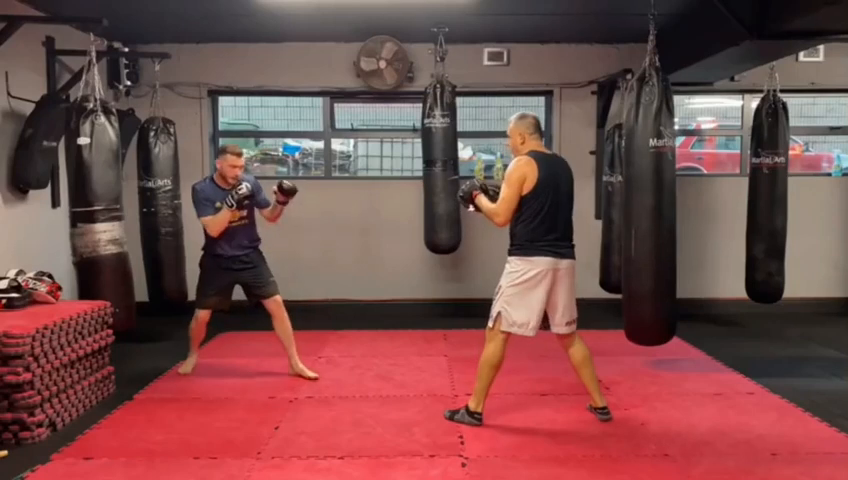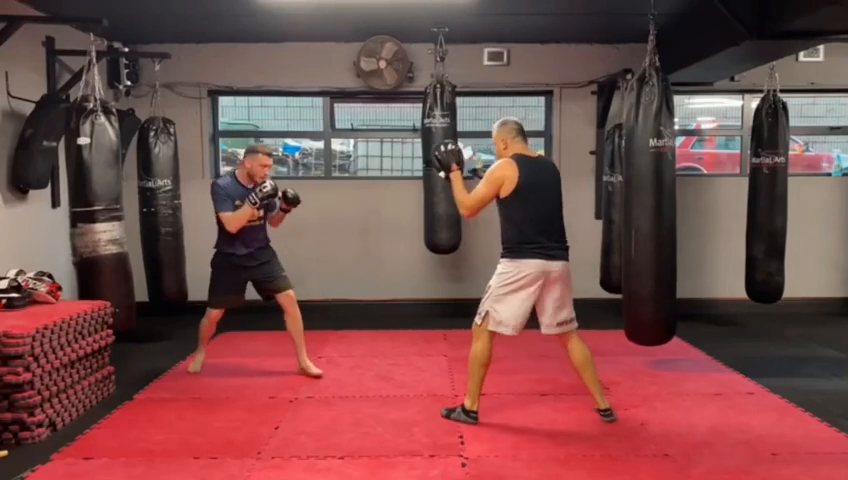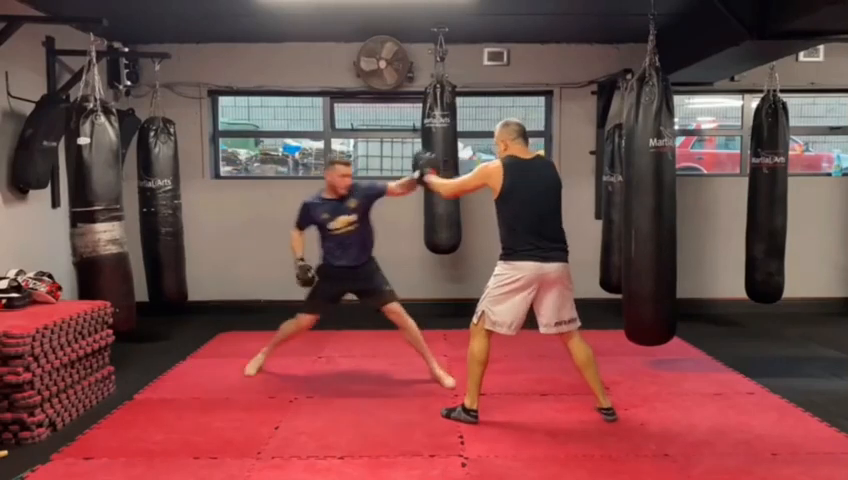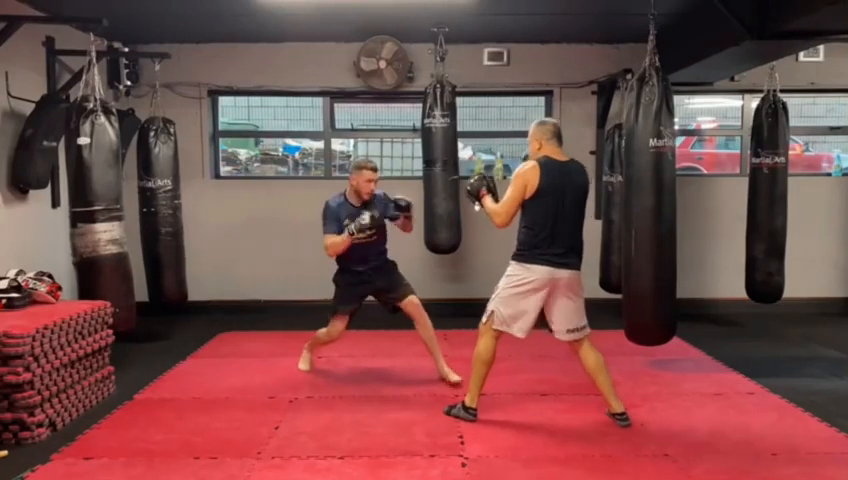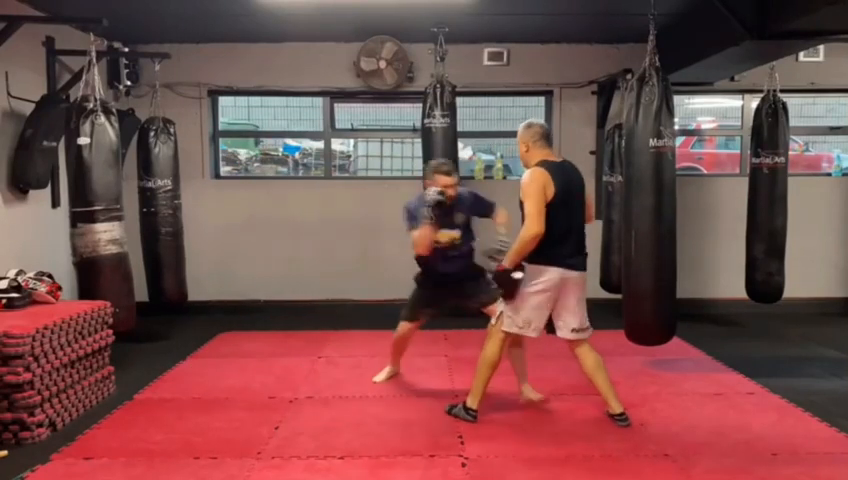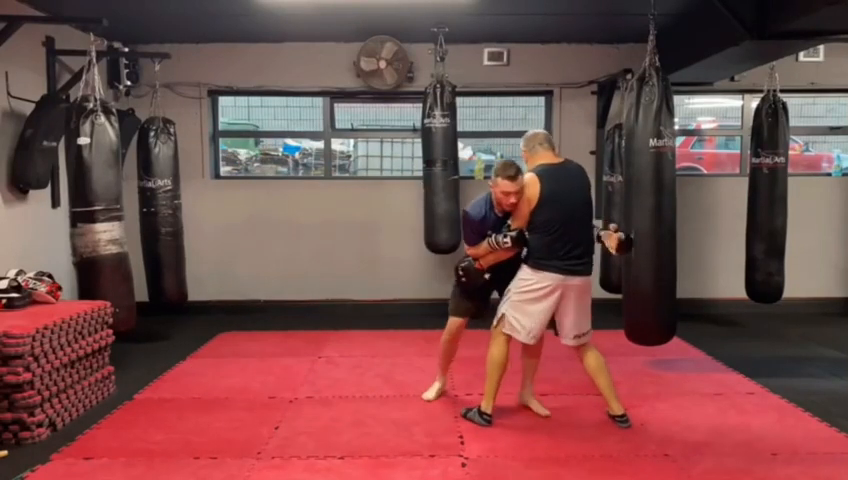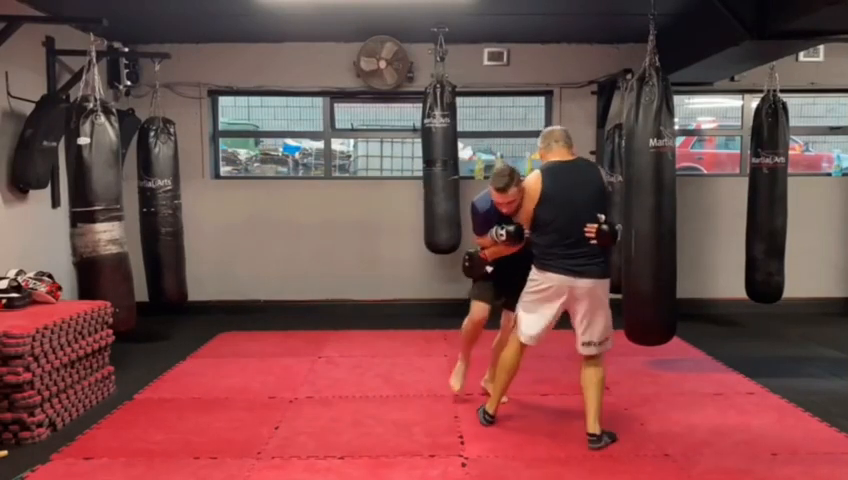
dt=0.7s
person 1, frame 1
left shoulder: (521, 165)
right shoulder: (563, 166)
left elbow: (501, 217)
left wrist: (477, 196)
right wrist: (497, 196)
left hip: (529, 261)
right hip: (563, 260)
left knee: (496, 333)
right knee: (568, 334)
left ankle: (474, 409)
right ankle: (600, 404)
person 1, frame 2
left shoulder: (504, 168)
right shoulder: (550, 167)
left elbow: (467, 209)
left wrist: (453, 171)
right wrist: (489, 184)
left hip: (520, 263)
right hip: (556, 262)
left knee: (482, 330)
right knee: (569, 335)
left ankle: (469, 407)
right ankle: (603, 405)
person 1, frame 3
left shoulder: (495, 169)
right shoulder: (549, 167)
left elbow: (450, 190)
left wrist: (428, 175)
left hip: (517, 265)
right hip: (555, 264)
left knee: (480, 329)
right knee: (570, 334)
left ankle: (470, 406)
right ankle: (605, 403)
person 1, frame 4
left shoulder: (528, 171)
right shoulder: (581, 173)
left elbow: (501, 218)
left wrist: (484, 194)
left hip: (529, 268)
right hip: (568, 270)
left knee: (489, 329)
right knee: (580, 341)
left ankle: (469, 404)
right ankle: (618, 409)
person 1, frame 5
left shoulder: (535, 176)
right shoulder: (573, 172)
left elbow: (534, 230)
right elbow: (587, 214)
left wrist: (507, 263)
left hip: (542, 270)
right hip: (574, 271)
left knee: (498, 333)
right knee: (580, 342)
left ankle: (471, 405)
right ankle: (617, 409)
person 1, frame 6
left shoulder: (532, 181)
right shoulder: (580, 173)
left hip: (540, 273)
right hip: (579, 274)
left knee: (501, 334)
right knee: (583, 344)
left ankle: (485, 410)
right ankle: (618, 411)
person 1, frame 7
left shoulder: (536, 180)
right shoulder: (596, 173)
left hip: (548, 275)
right hip: (593, 278)
left knee: (517, 339)
right knee: (592, 354)
left ankle: (490, 410)
right ankle: (595, 430)
person 2, frame 1
left shoulder: (250, 183)
right shoulder: (201, 190)
left elbow: (270, 215)
right elbow: (213, 229)
left wrist: (281, 201)
right wrist: (232, 201)
left hip: (250, 257)
right hip: (218, 262)
left knee: (276, 304)
right knee: (202, 315)
left ankle: (295, 363)
right ankle: (192, 356)
person 2, frame 2
left shoulder: (266, 185)
right shoulder: (222, 186)
left elbow: (274, 222)
right elbow: (231, 225)
left wrist: (284, 207)
right wrist: (255, 199)
left hip: (261, 255)
right hip: (230, 259)
left knee: (289, 300)
right knee: (214, 313)
left ankle: (303, 361)
right ankle: (201, 353)
person 2, frame 3
left shoulder: (361, 191)
right shoulder: (312, 205)
left elbow: (399, 188)
right elbow: (296, 232)
left wrist: (417, 177)
right wrist: (300, 262)
left hip: (364, 268)
right hip: (333, 272)
left knee: (398, 314)
right knee: (302, 322)
left ankle: (433, 367)
right ankle: (264, 354)
person 2, frame 4
left shoulder: (381, 200)
right shoulder: (334, 206)
left elbow: (407, 228)
right elbow: (331, 249)
left wrist: (407, 213)
right wrist: (354, 229)
left hip: (382, 269)
right hip: (351, 275)
left knee: (415, 307)
right knee: (335, 331)
left ankle: (443, 368)
right ankle: (308, 349)
person 2, frame 5
left shoulder: (466, 198)
right shoulder: (416, 207)
left elbow: (499, 213)
right elbow: (421, 248)
right wrist: (429, 213)
left hip: (468, 275)
right hip: (433, 280)
right knee: (404, 332)
left ankle: (524, 385)
right ankle: (393, 367)
person 2, frame 6
right shoulder: (475, 212)
right elbow: (472, 251)
right wrist: (496, 243)
left hip: (512, 269)
right hip: (478, 269)
right knee: (454, 327)
left ankle: (527, 392)
right ankle: (440, 381)
person 2, frame 7
right shoulder: (481, 205)
right elbow: (481, 242)
right wrist: (495, 236)
left hip: (521, 263)
right hip: (491, 263)
left knee: (511, 326)
right knee: (479, 315)
left ankle: (490, 378)
right ankle: (462, 360)
